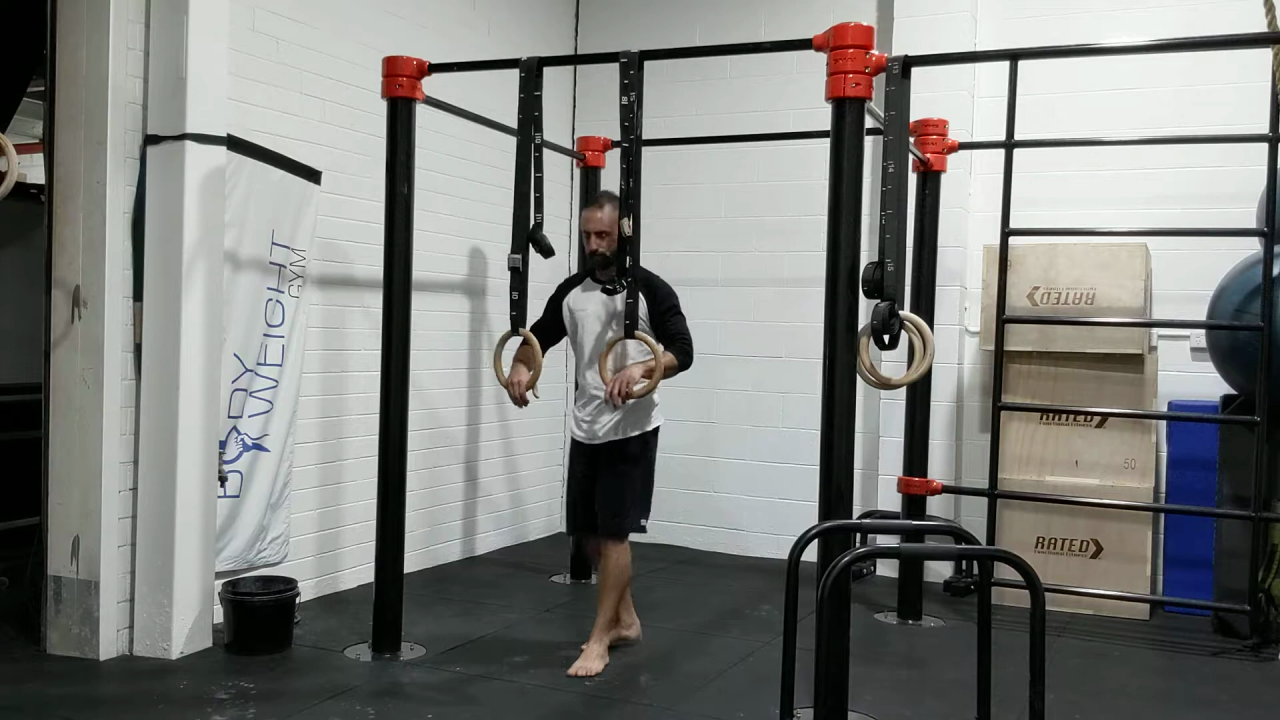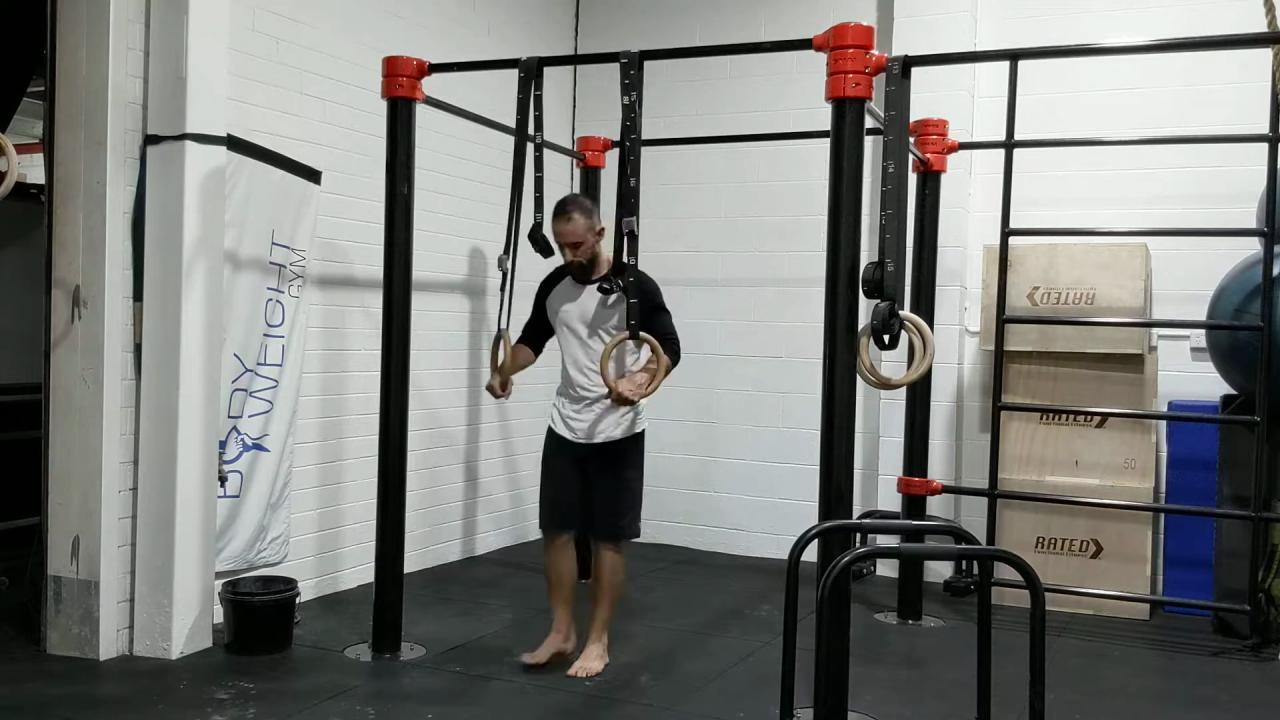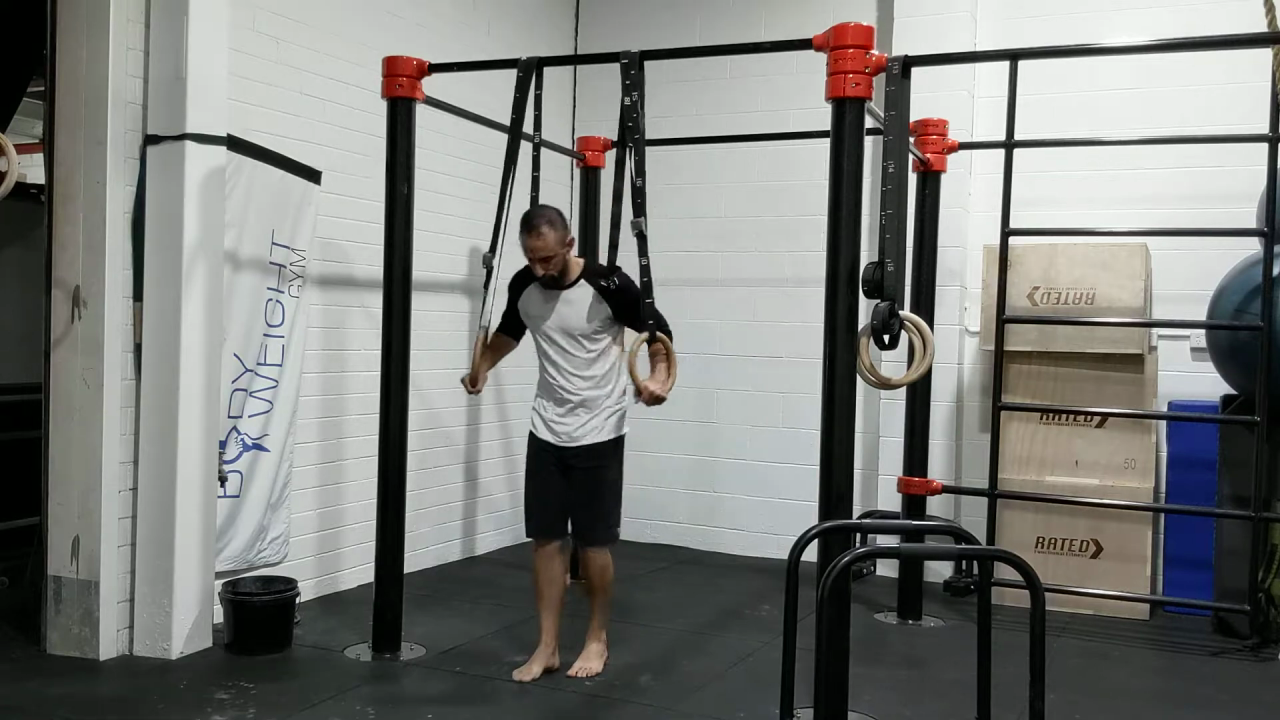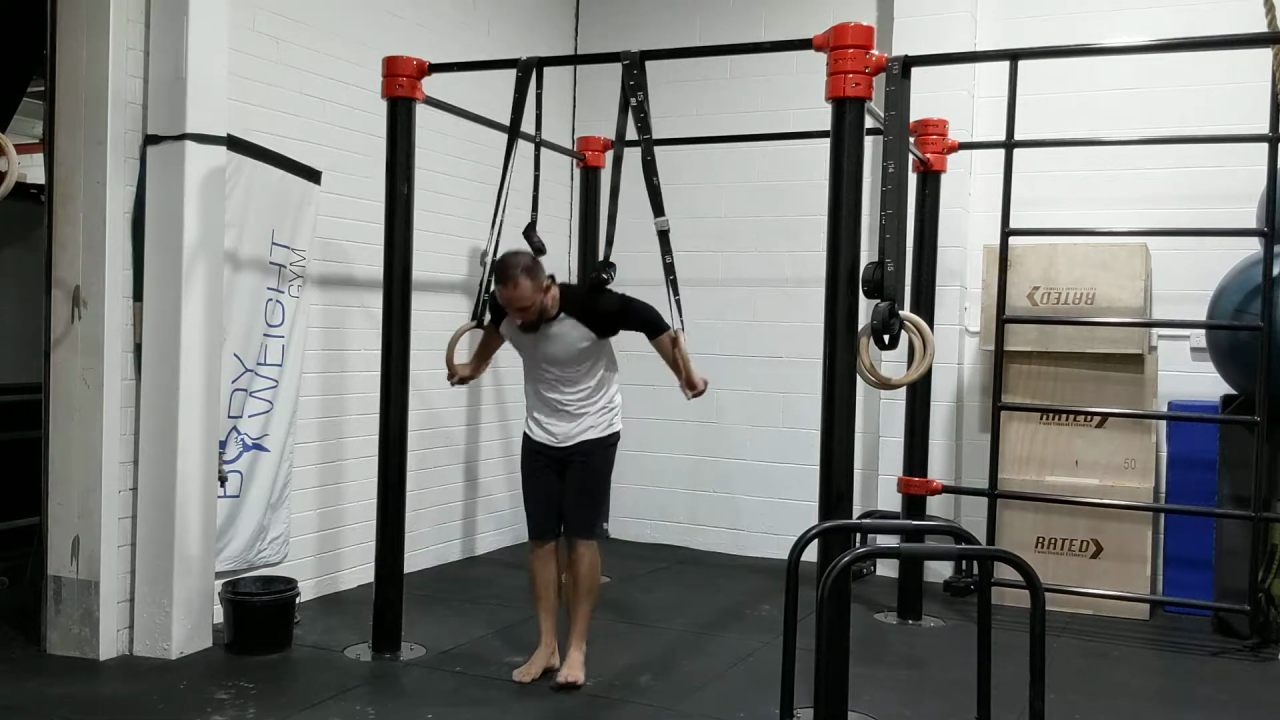
dt=0.3s
person 1, frame 1
left shoulder: (651, 289)
right shoulder: (571, 291)
left elbow: (682, 351)
right elbow: (538, 337)
left wrist: (640, 368)
right wrist: (520, 364)
left hip: (630, 431)
right hip: (584, 430)
left knee: (614, 533)
right knee: (589, 531)
left ankle: (599, 641)
right ankle: (625, 619)
person 1, frame 2
left shoulder: (634, 287)
right shoulder: (553, 286)
left elbow: (667, 346)
right elbow: (533, 339)
left wrist: (641, 379)
right wrist: (505, 371)
left hip: (616, 432)
right hip: (564, 429)
left knee: (608, 539)
right knee: (556, 532)
left ankle: (598, 641)
right ankle: (561, 630)
person 1, frame 3
left shoulder: (609, 286)
right shoulder: (523, 286)
left elbow: (657, 331)
left wrist: (658, 376)
right wrist: (481, 368)
left hip: (598, 434)
right hip: (545, 432)
left knee: (593, 542)
right knee: (545, 539)
left ankle: (597, 639)
right ankle: (547, 647)
person 1, frame 4
left shoulder: (591, 306)
right shoulder: (506, 308)
left elbow: (651, 323)
left wrist: (685, 374)
right wrist: (475, 366)
left hip: (593, 435)
right hip: (540, 435)
left knee: (581, 536)
right knee: (541, 536)
left ankle: (576, 647)
right ankle: (546, 645)
